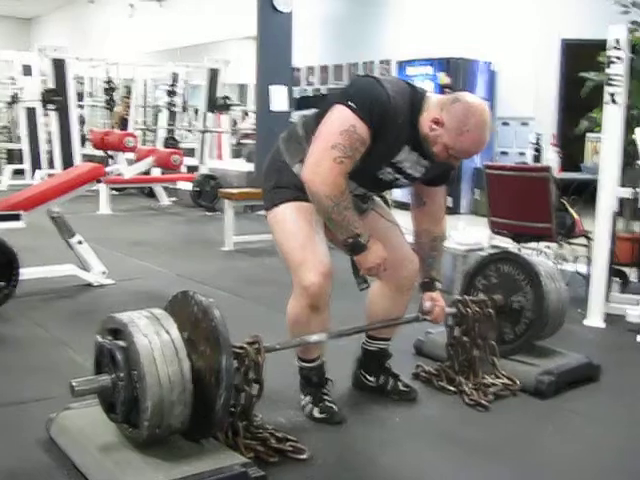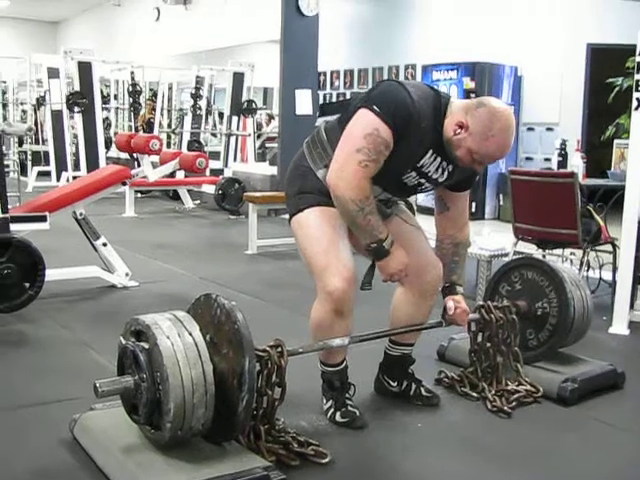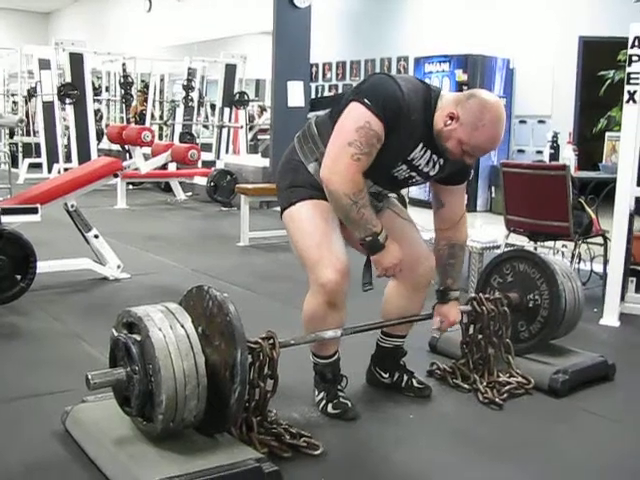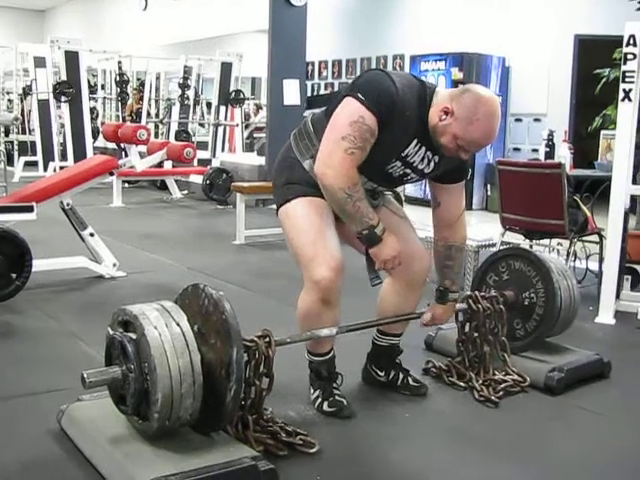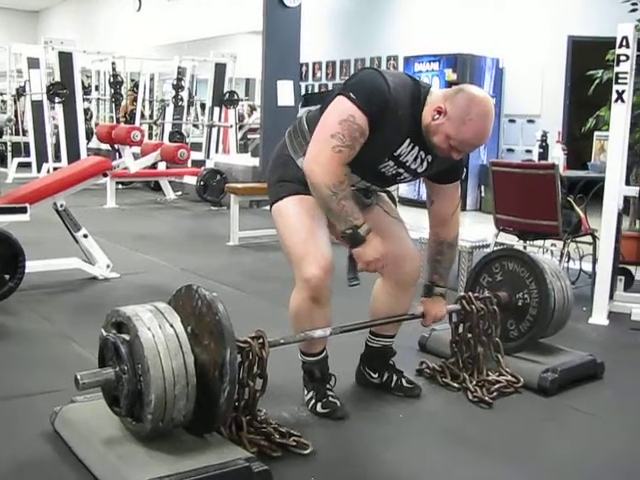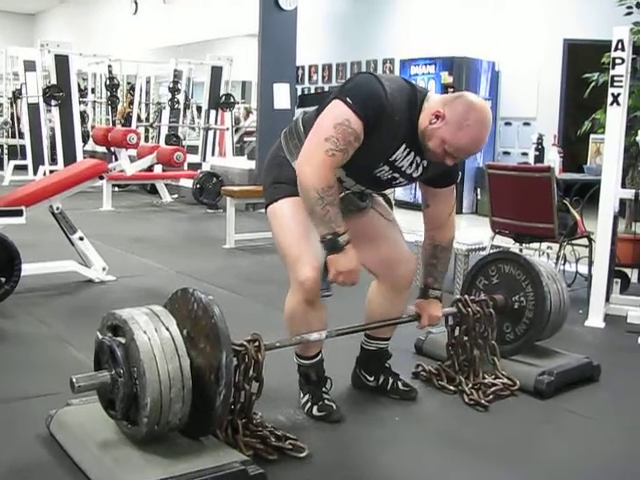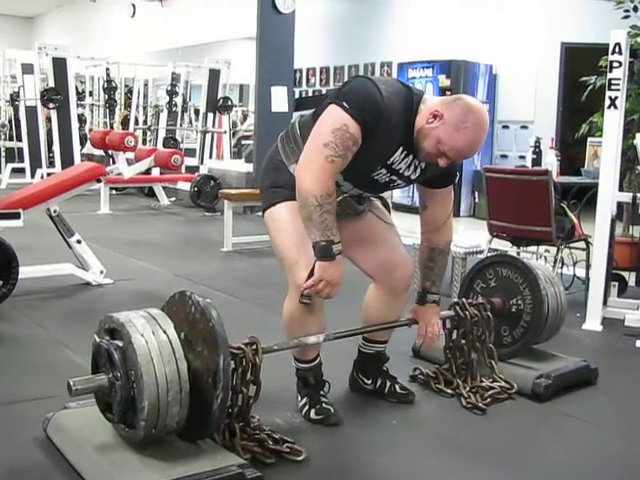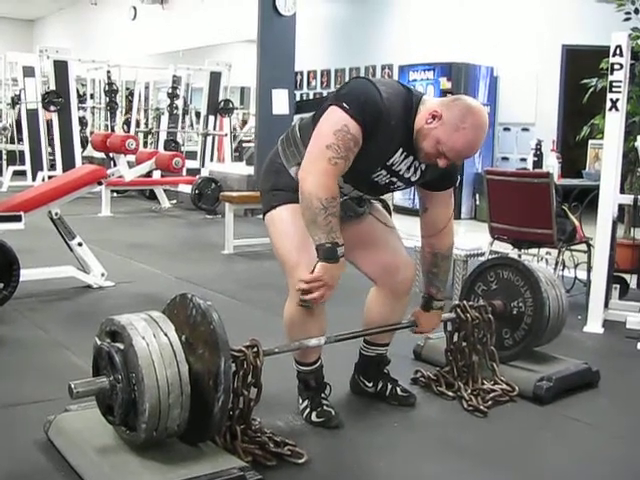
dt=0.2s
person 1, frame 1
left shoulder: (439, 156)
right shoulder: (376, 100)
left elbow: (430, 222)
right elbow: (319, 176)
left wrist: (430, 284)
right wrist: (361, 243)
left hip: (350, 190)
right hip: (297, 179)
left knee: (404, 269)
right knee: (314, 279)
left ankle: (372, 368)
right ankle: (312, 383)
person 1, frame 2
left shoulder: (464, 162)
right shoulder: (400, 104)
left elbow: (453, 228)
right elbow: (343, 180)
left wrist: (452, 288)
right wrist: (383, 248)
left hip: (374, 196)
right hip: (320, 184)
left knee: (427, 274)
right knee: (338, 285)
left ankle: (394, 373)
right ankle: (335, 387)
person 1, frame 3
left shoulder: (457, 158)
right shoulder: (390, 98)
left elbow: (451, 226)
right elbow: (336, 175)
left wrist: (448, 295)
right wrist: (378, 243)
left hip: (366, 191)
right hip: (311, 178)
left knee: (421, 267)
right knee: (331, 277)
left ankle: (386, 365)
right ankle: (327, 379)
person 1, frame 4
left shoulder: (453, 157)
right shoulder: (384, 93)
left elbow: (450, 225)
right elbow: (332, 170)
left wrist: (447, 297)
right wrist: (375, 235)
left hip: (363, 189)
right hip: (307, 175)
left knee: (416, 265)
right knee: (325, 275)
left ankle: (381, 364)
right ankle: (322, 378)
person 1, frame 5
left shoulder: (448, 156)
right shoulder: (378, 92)
left elbow: (445, 222)
right elbow: (320, 166)
left wrist: (435, 292)
right wrist: (359, 236)
left hip: (357, 188)
right hip: (301, 174)
left knee: (406, 265)
right knee: (316, 273)
left ankle: (375, 364)
right ankle: (316, 378)
person 1, frame 6
left shoulder: (444, 161)
right shoulder: (375, 97)
left elbow: (440, 226)
right elbow: (312, 168)
left wrist: (431, 294)
right wrist: (339, 245)
left hip: (351, 190)
right hip: (296, 177)
left knee: (402, 268)
right knee: (310, 276)
left ankle: (371, 367)
right ankle: (311, 381)
person 1, frame 7
left shoulder: (441, 161)
right shoulder: (371, 100)
left elbow: (437, 229)
right elbow: (312, 175)
left wrist: (429, 300)
right wrist: (329, 255)
left hip: (348, 194)
right hip: (293, 179)
left knee: (399, 272)
right knee: (309, 281)
left ankle: (369, 371)
right ankle: (309, 385)
person 1, frame 8
left shoulder: (442, 163)
right shoulder: (370, 101)
left elbow: (438, 233)
right elbow: (316, 178)
left wrist: (433, 304)
right wrist: (331, 257)
left hip: (351, 197)
right hip: (294, 182)
left knee: (400, 275)
right knee: (310, 285)
left ankle: (370, 373)
right ankle: (311, 387)
